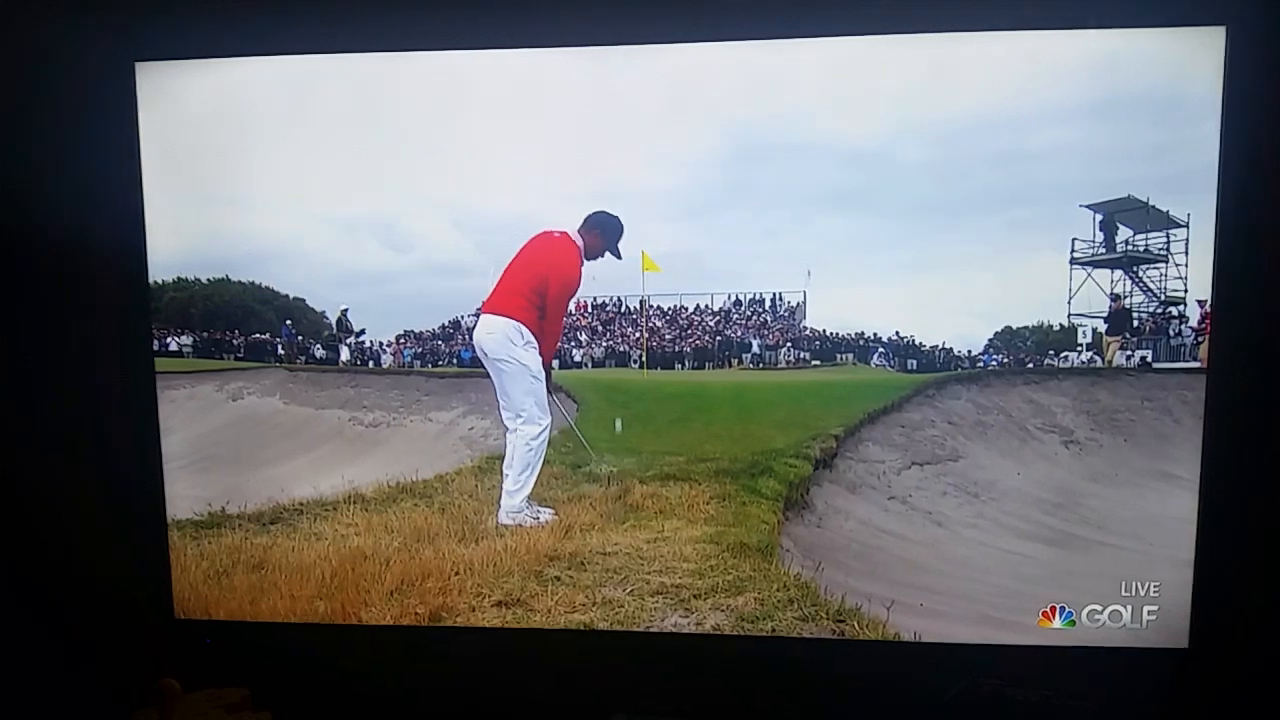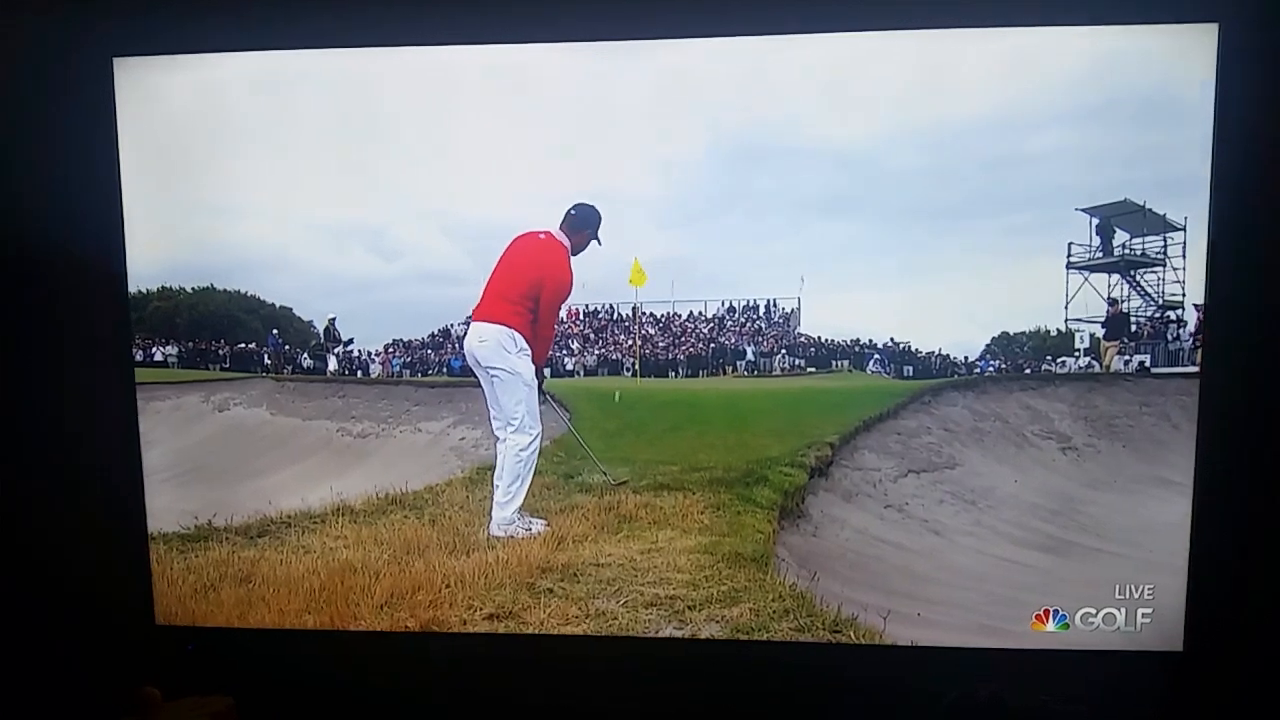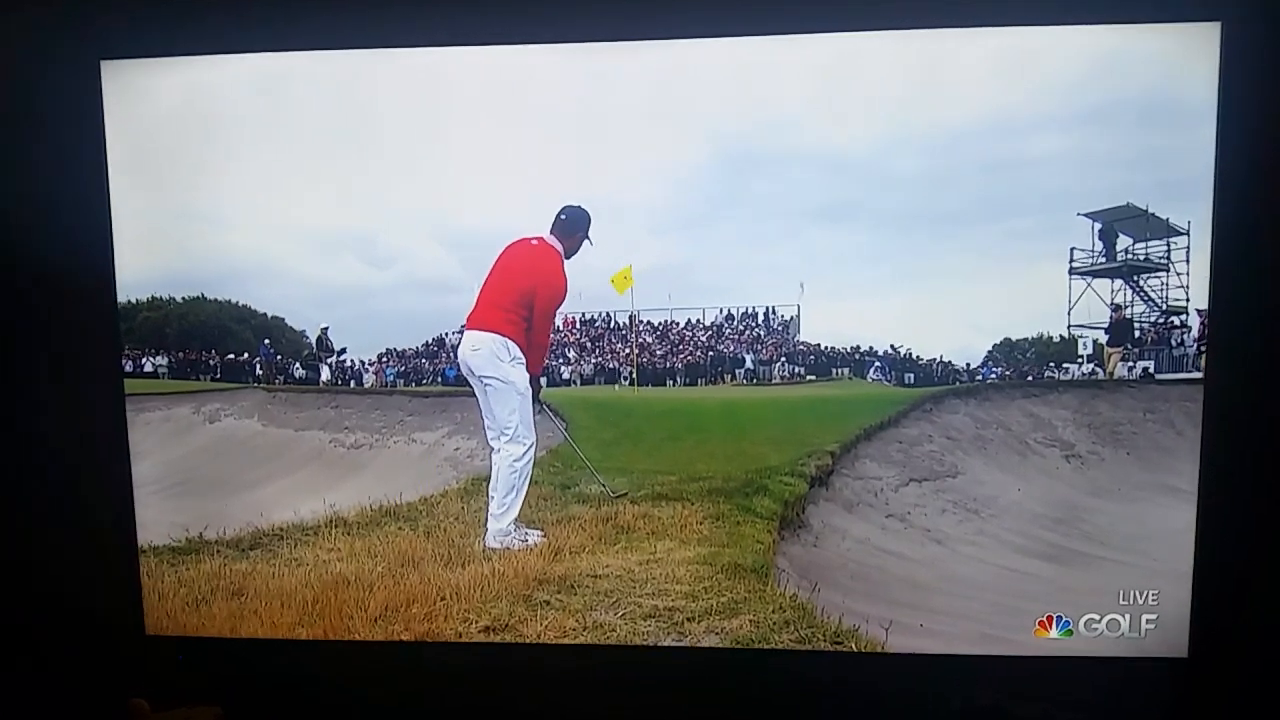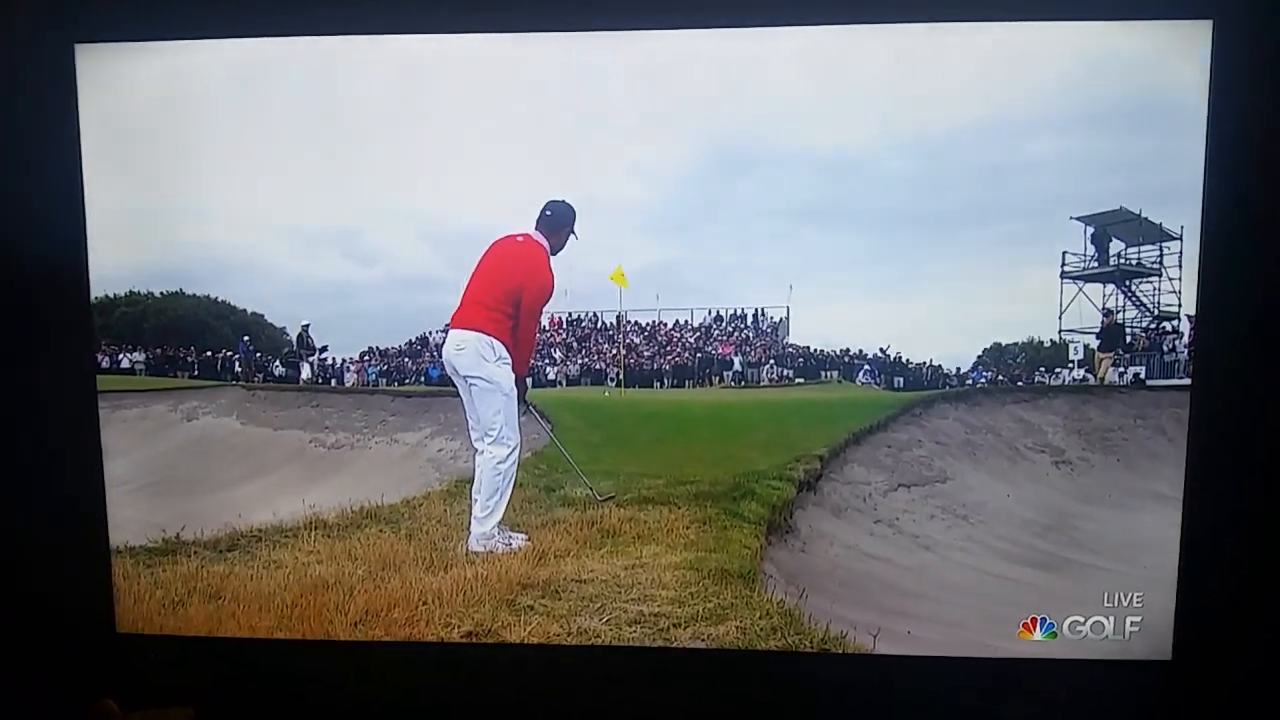
dt=0.4s
person 1, frame 1
left shoulder: (551, 240)
right shoulder: (570, 265)
right elbow: (552, 322)
left wrist: (540, 364)
right wrist: (545, 367)
left hip: (489, 328)
right hip: (510, 334)
left knee: (519, 422)
right knee: (535, 423)
left ankle: (515, 500)
right ankle: (513, 508)
person 1, frame 2
left shoulder: (527, 239)
right shoulder: (560, 269)
right elbow: (545, 324)
left wrist: (531, 366)
right wrist: (538, 368)
left hip: (476, 335)
right hip: (504, 341)
left knee: (508, 432)
right knee: (525, 432)
left ankle: (506, 512)
right ankle: (504, 520)
person 1, frame 3
left shoulder: (520, 246)
right shoulder: (553, 275)
right elbow: (539, 332)
left wrist: (527, 374)
right wrist: (533, 377)
left hip: (471, 343)
right hip: (498, 349)
left knee: (503, 441)
right knee: (519, 442)
left ankle: (501, 523)
right ankle: (500, 531)
person 1, frame 4
left shoulder: (506, 243)
right shoulder: (540, 272)
right elbow: (525, 329)
left wrist: (513, 373)
right wrist: (520, 376)
left hip: (456, 343)
right hip: (484, 349)
left knee: (487, 443)
right knee: (503, 443)
left ankle: (485, 526)
right ankle: (484, 535)
